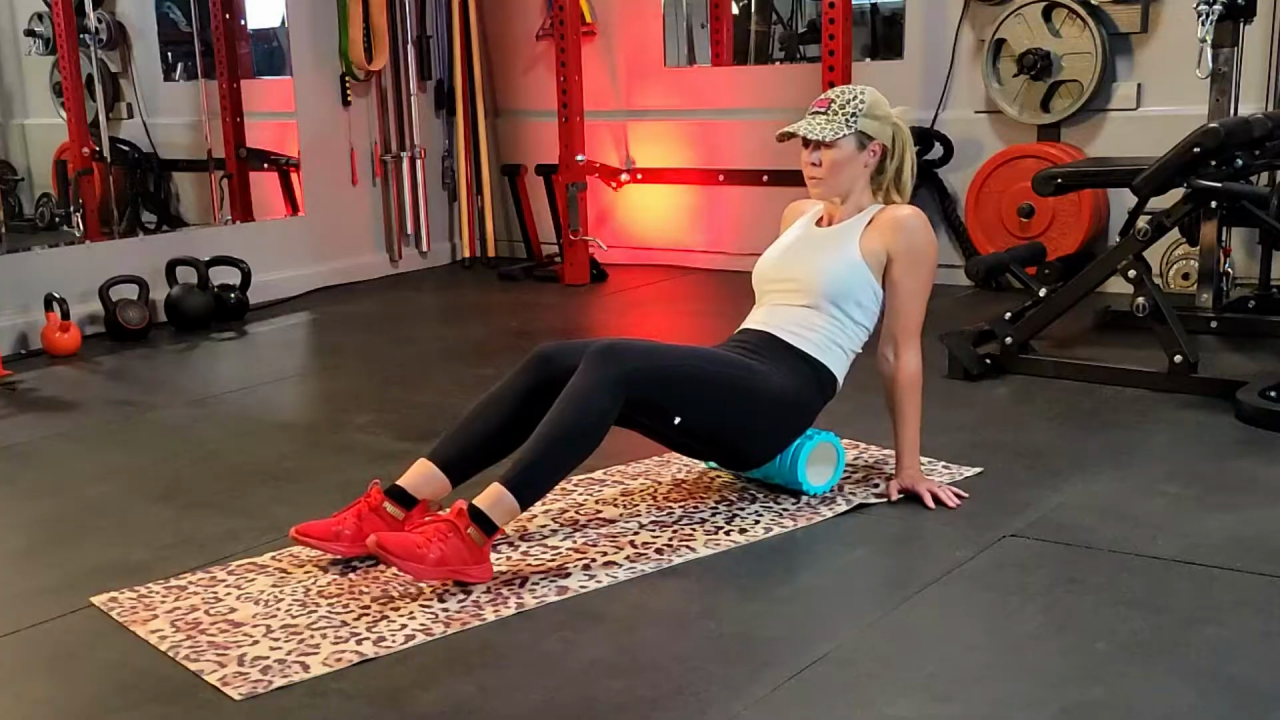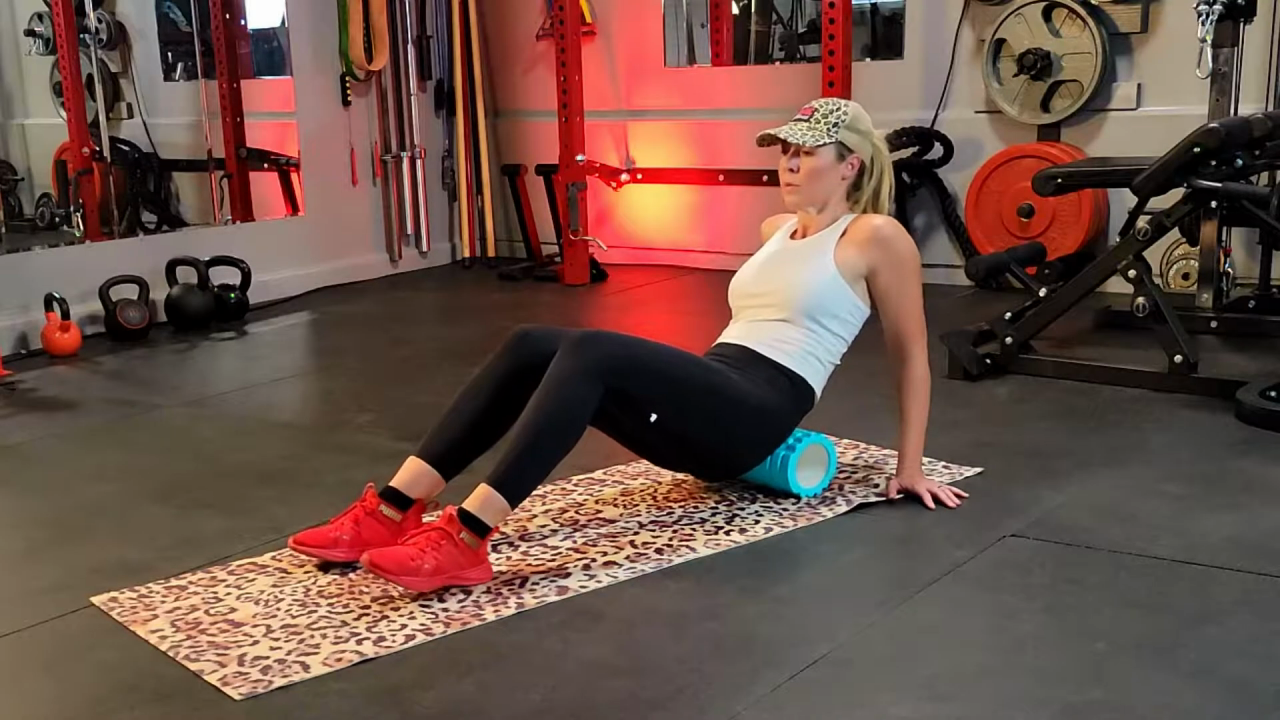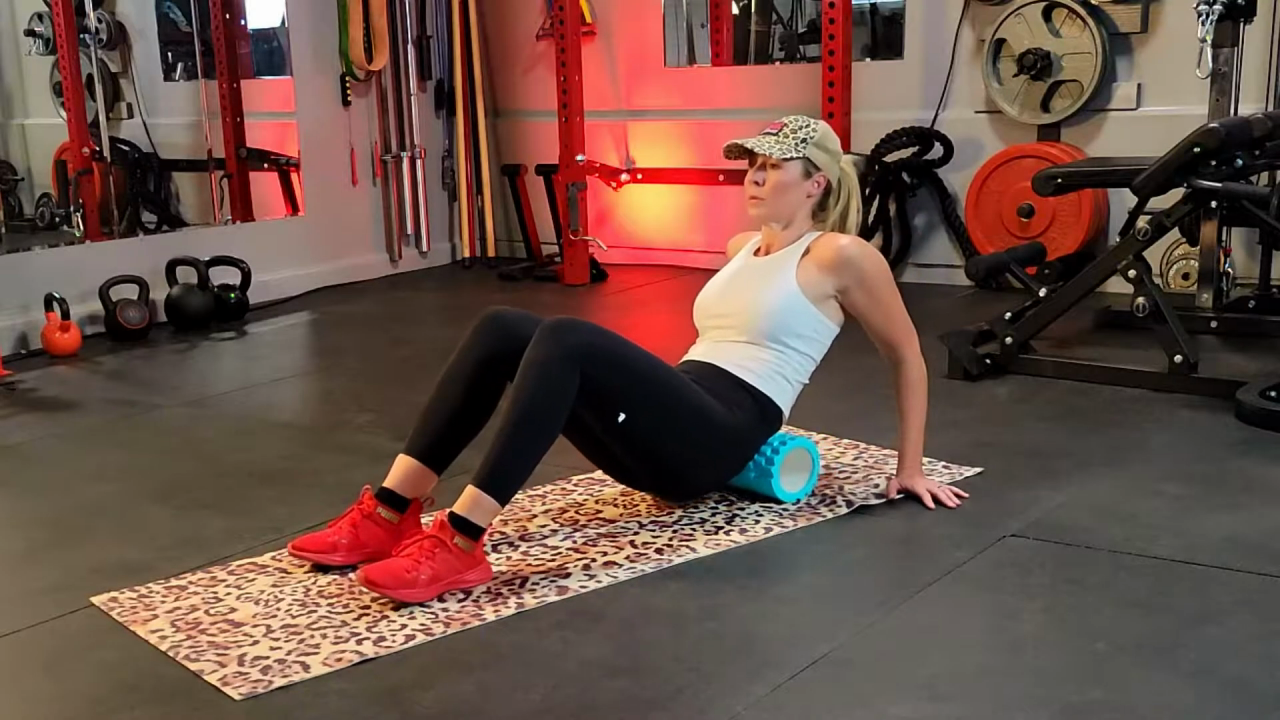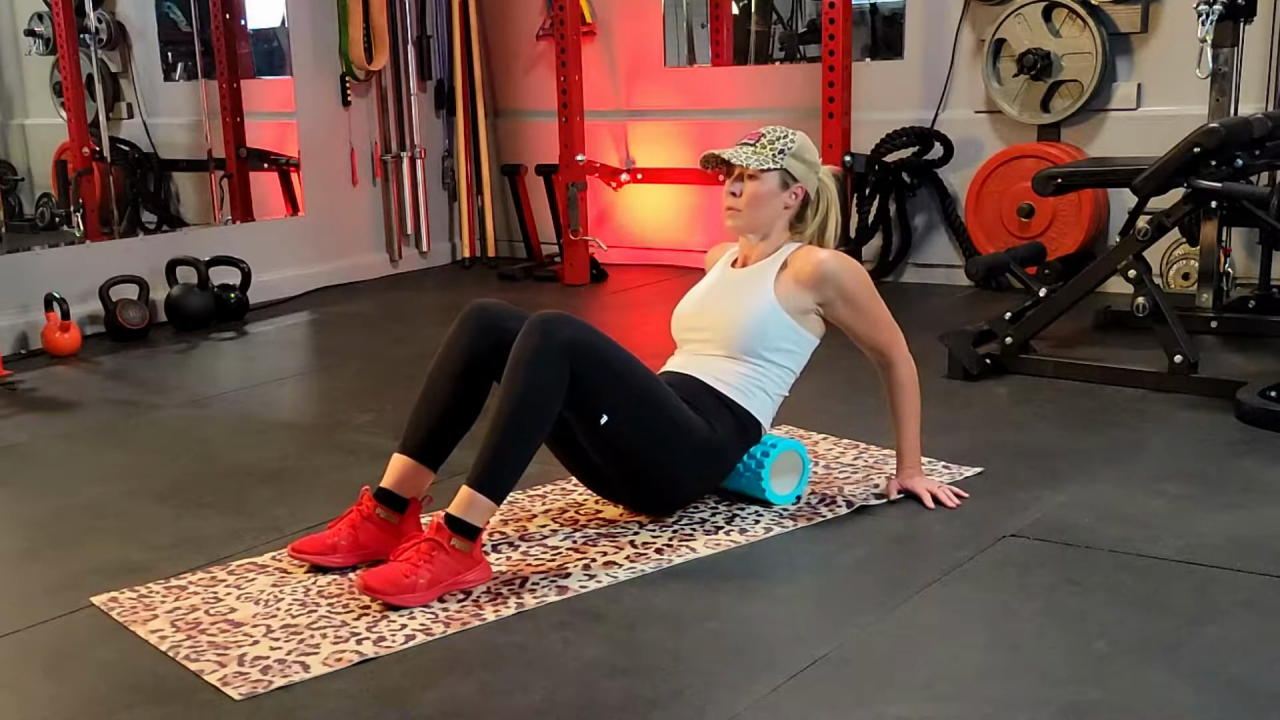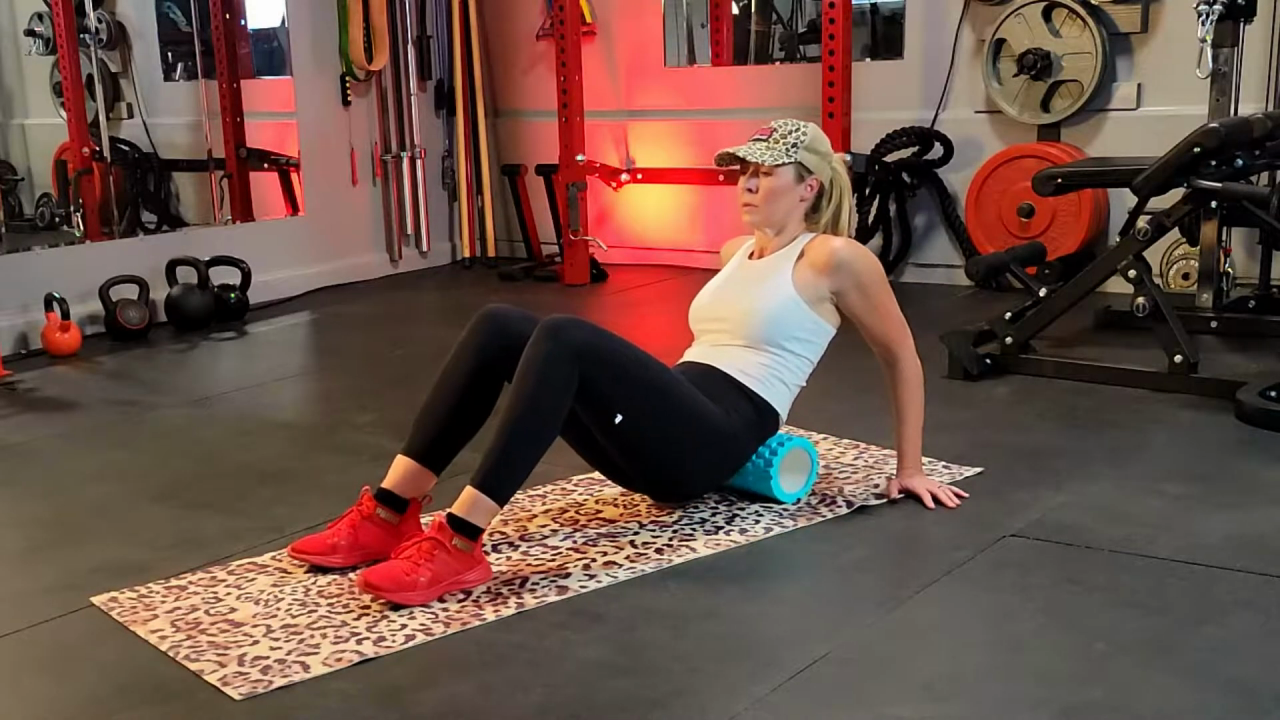
dt=0.5s
person 1, frame 1
left shoulder: (901, 227)
right shoulder: (799, 215)
left elbow: (902, 353)
left wrist: (910, 466)
left hip: (778, 400)
right hip: (729, 377)
left knee: (612, 366)
right knee: (550, 365)
left ankle: (472, 535)
right ankle: (395, 509)
person 1, frame 2
left shoulder: (876, 236)
right shoulder: (777, 230)
left elbow: (912, 355)
left wrist: (911, 466)
left hip: (754, 413)
right hip: (707, 392)
left knee: (591, 351)
right knee: (529, 346)
left ankle: (465, 538)
right ankle: (391, 512)
person 1, frame 3
left shoulder: (841, 256)
right shoulder: (742, 248)
left elbow: (906, 354)
left wrist: (911, 467)
left hip: (718, 438)
right hip: (664, 428)
left knee: (566, 338)
right knee: (500, 330)
left ankle: (460, 544)
right ankle: (389, 513)
person 1, frame 4
left shoulder: (818, 269)
right shoulder: (720, 260)
left elbow: (896, 358)
left wrist: (909, 467)
left hip: (695, 452)
right hip: (638, 439)
left knee: (552, 333)
right knee: (484, 321)
left ankle: (457, 544)
right ankle: (388, 514)
person 1, frame 5
left shoulder: (835, 258)
right shoulder: (736, 252)
left elbow: (901, 357)
left wrist: (910, 467)
left hip: (713, 439)
right hip: (663, 426)
left knee: (563, 337)
right knee: (498, 327)
left ankle: (458, 544)
right ankle: (388, 514)
